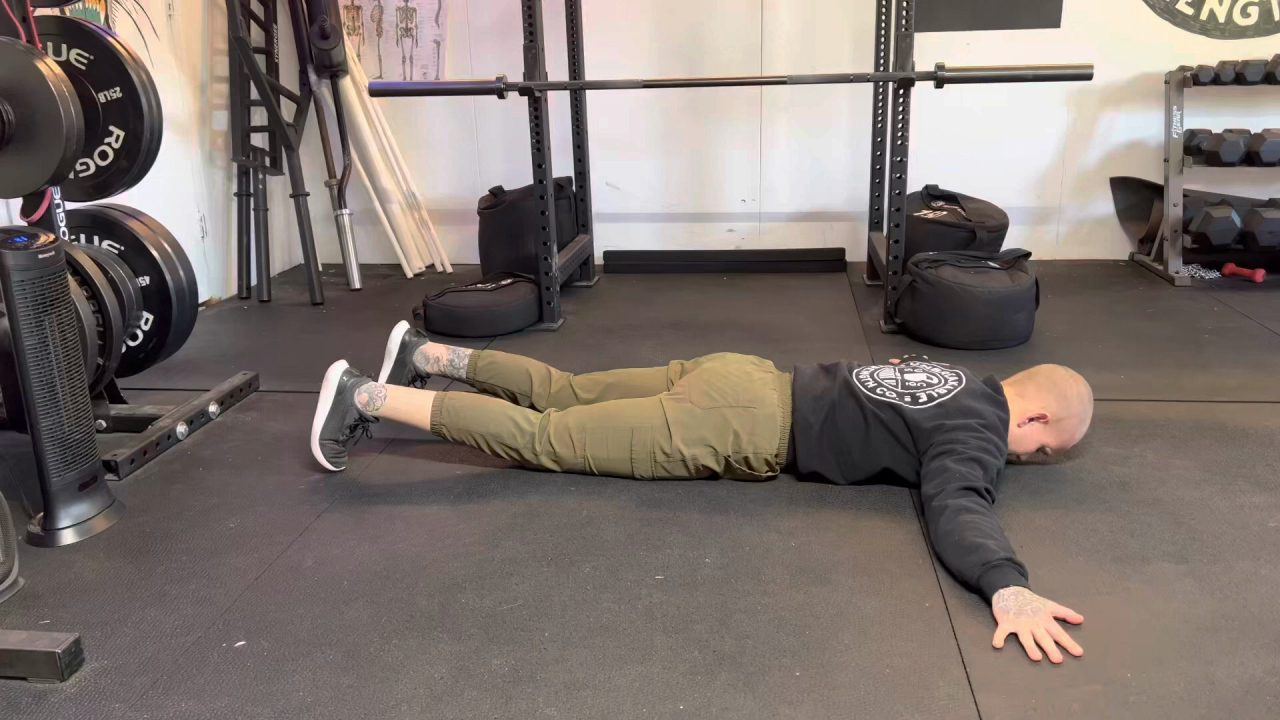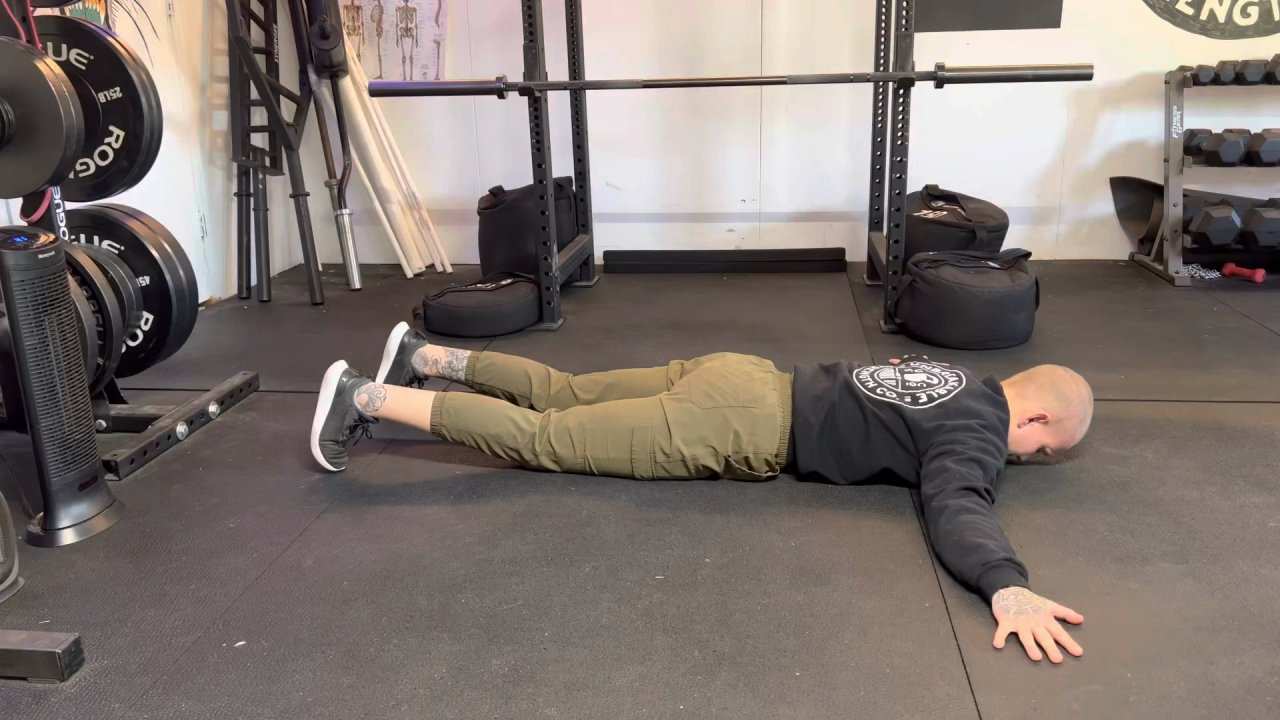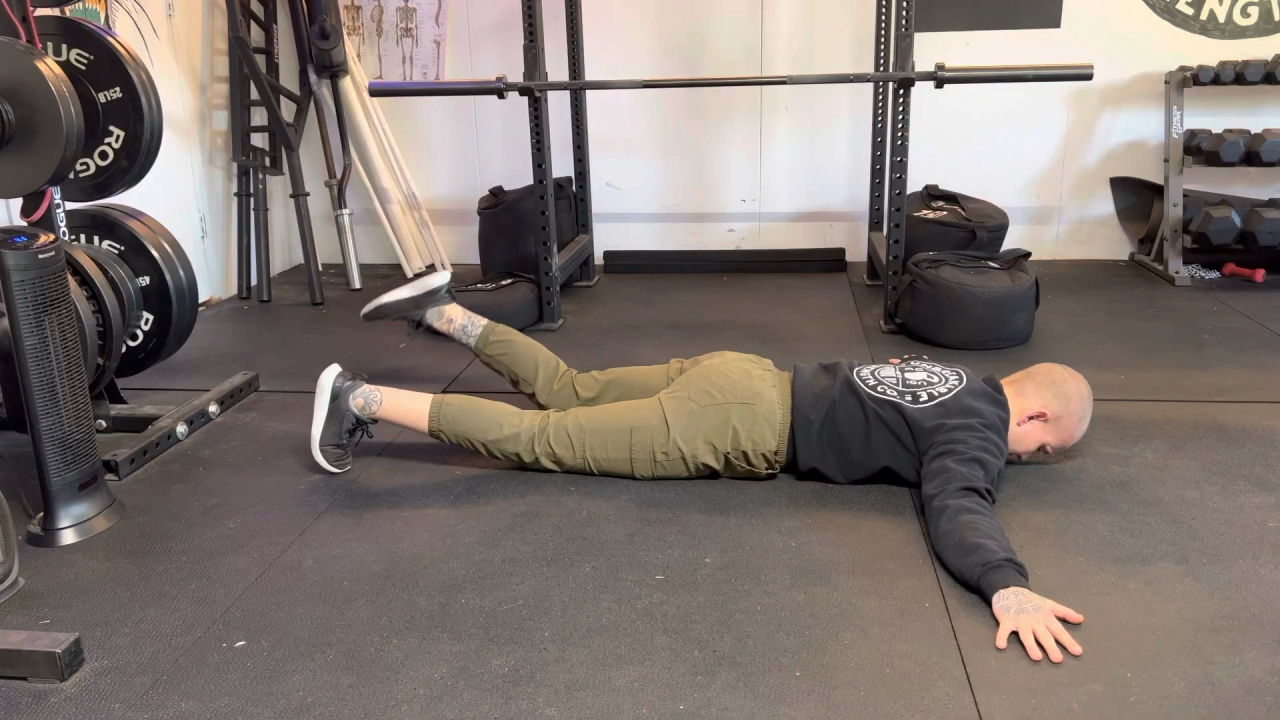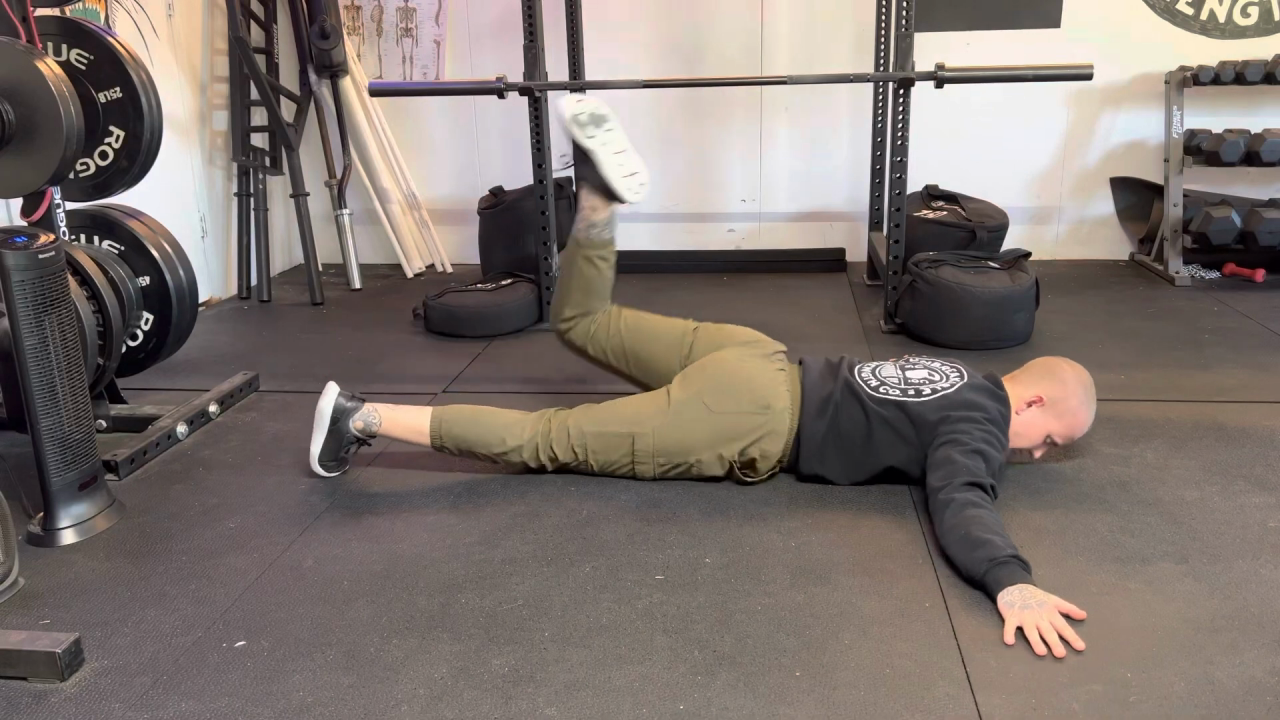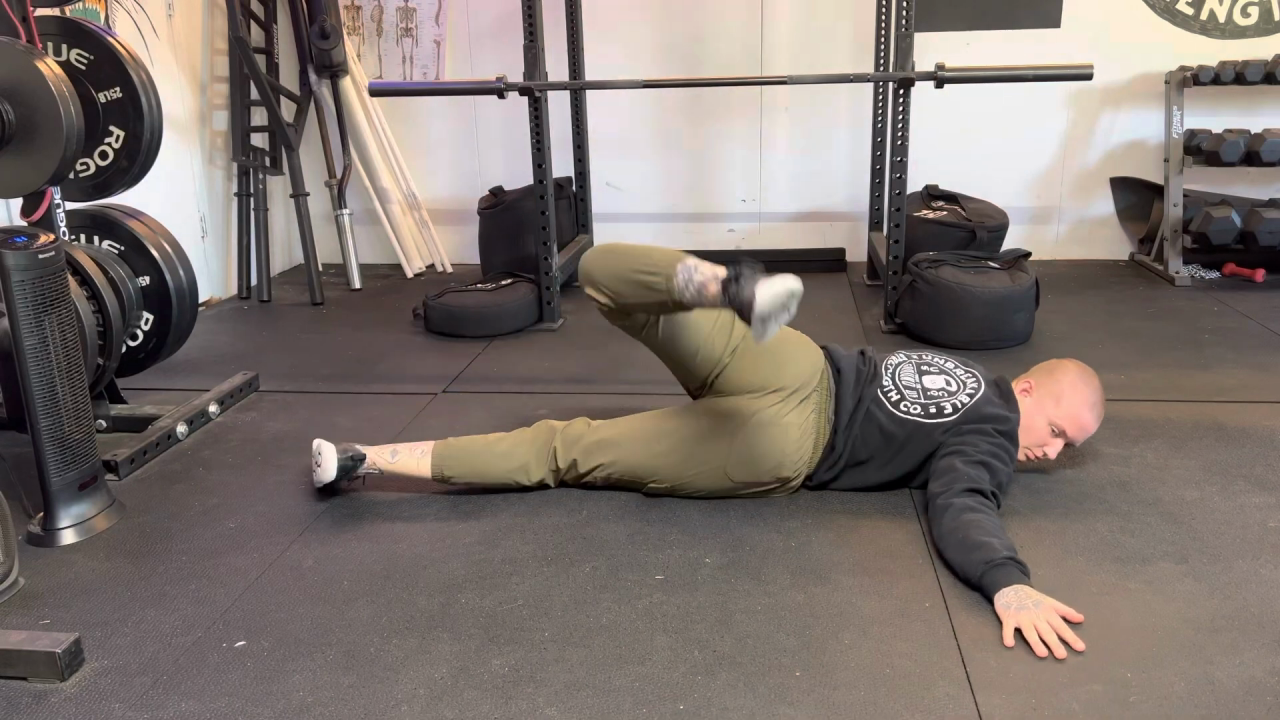
dt=0.5s
person 1, frame 1
left shoulder: (962, 383)
right shoulder: (977, 431)
right elbow: (956, 505)
right wrist: (1008, 587)
left hip: (742, 378)
right hip: (740, 424)
left knee: (562, 392)
right knee: (543, 438)
left ankle: (425, 354)
right ankle: (365, 396)
person 1, frame 2
left shoulder: (962, 384)
right shoulder: (977, 431)
right elbow: (954, 506)
right wrist: (1008, 586)
left hip: (740, 377)
right hip: (742, 426)
left knee: (562, 393)
right knee: (545, 439)
left ankle: (423, 355)
right ankle: (364, 399)
person 1, frame 3
left shoulder: (961, 383)
right shoulder: (977, 432)
right elbow: (956, 507)
right wrist: (1008, 587)
left hip: (740, 376)
right hip: (742, 420)
left knee: (566, 391)
right knee: (544, 439)
left ankle: (441, 309)
right ankle: (361, 399)
person 1, frame 4
left shoulder: (961, 377)
right shoulder: (976, 429)
right elbow: (961, 505)
right wrist: (1012, 584)
left hip: (752, 359)
right hip: (752, 418)
left knee: (583, 323)
right knee: (550, 441)
left ankle: (599, 183)
right ankle: (366, 418)
person 1, frame 5
left shoulder: (967, 381)
right shoulder: (985, 444)
right elbow: (959, 509)
right wrist: (1009, 583)
right hip: (785, 445)
right knee: (575, 448)
